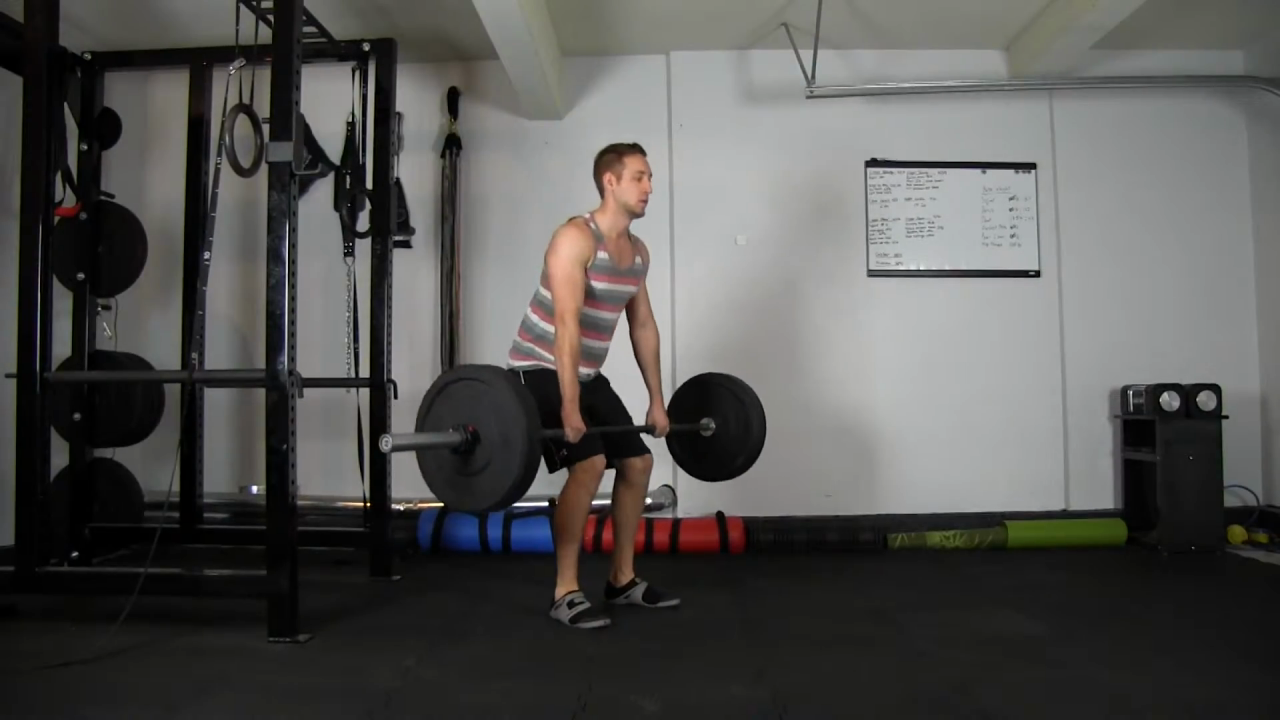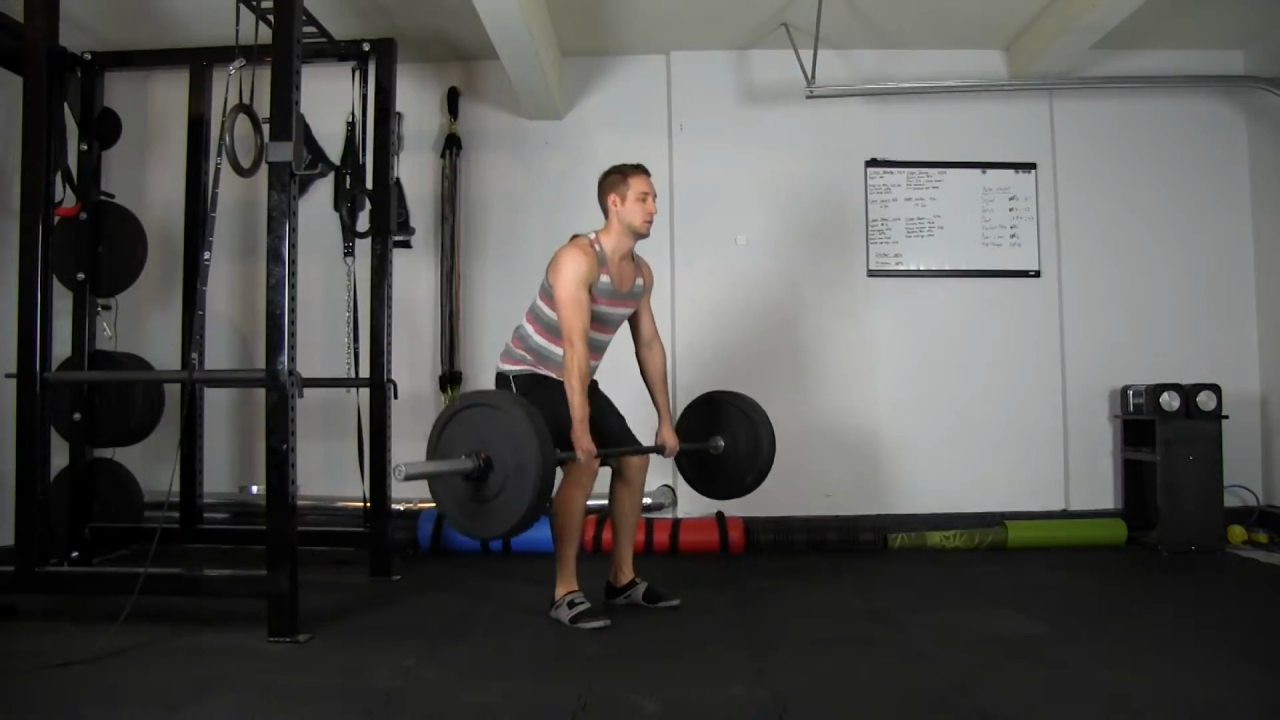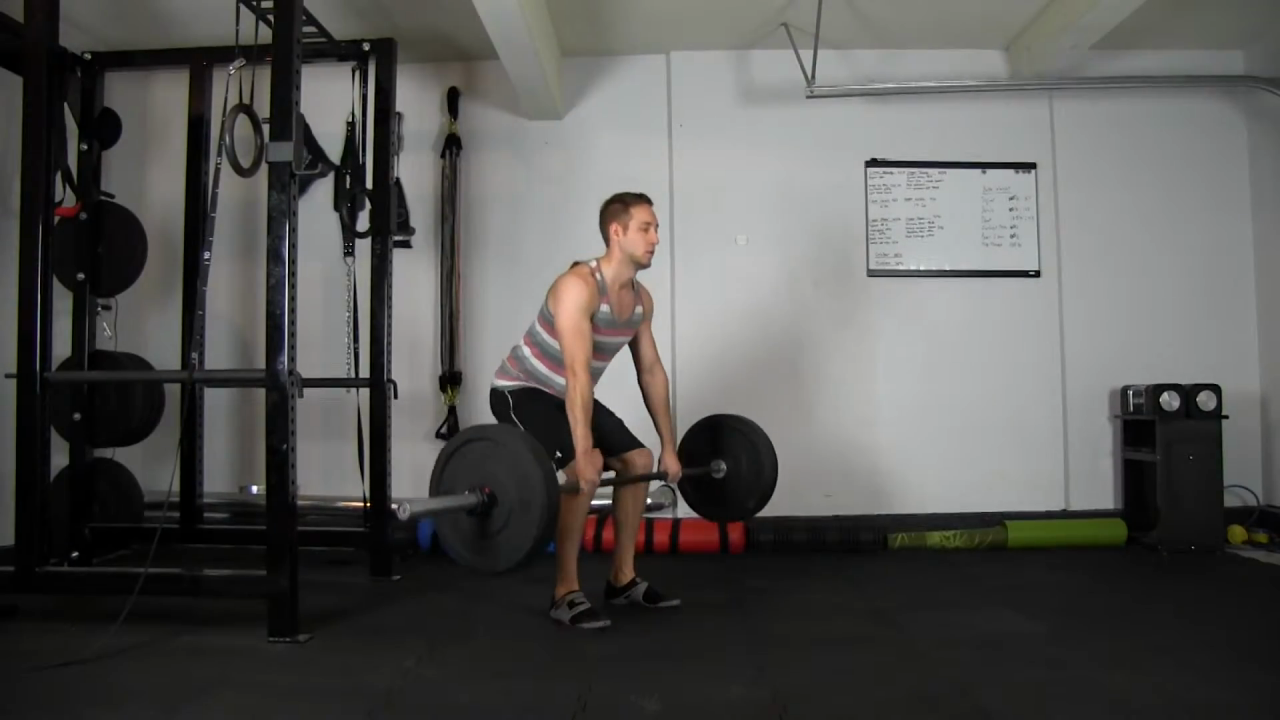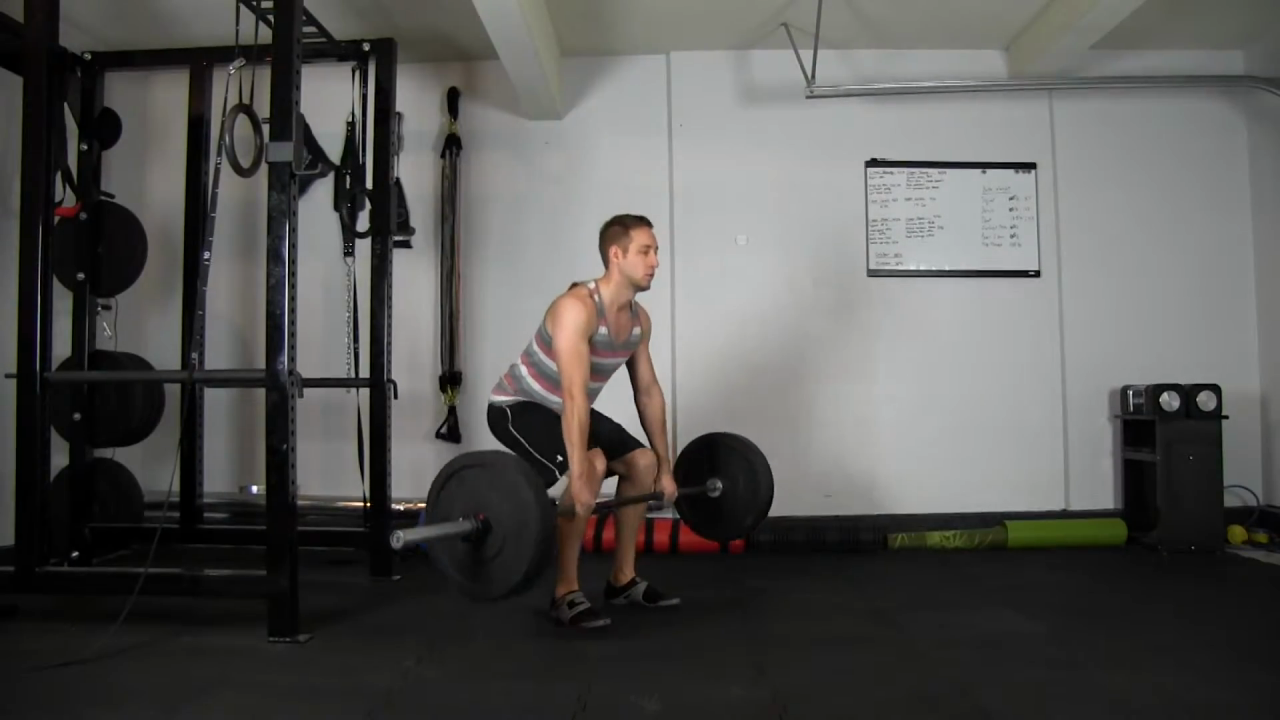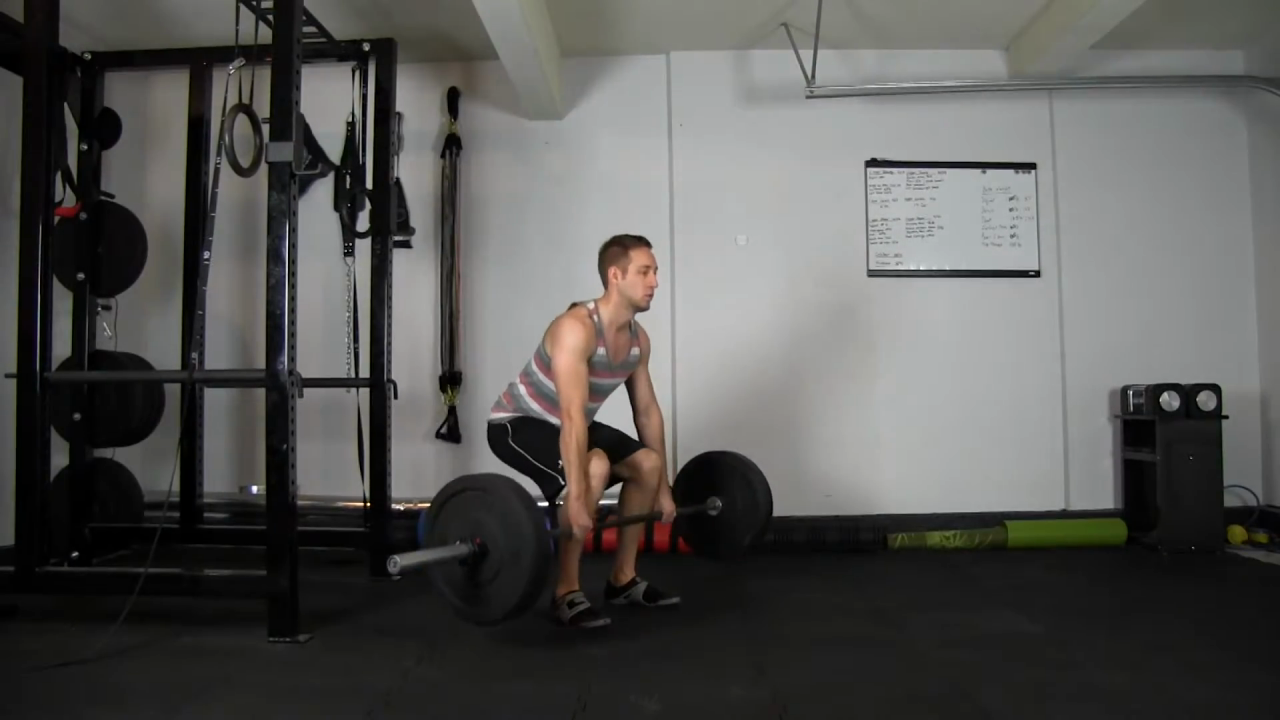
dt=0.2s
person 1, frame 1
left shoulder: (638, 252)
right shoulder: (575, 238)
left elbow: (643, 326)
right elbow: (566, 322)
left wrist: (657, 400)
right wrist: (568, 404)
left hip: (587, 372)
right hip: (538, 369)
left knee: (637, 461)
right knee: (589, 463)
left ankle: (622, 579)
right ankle: (566, 594)
person 1, frame 2
left shoulder: (641, 271)
right shoulder: (579, 258)
left elbow: (649, 345)
right elbow: (574, 343)
left wrist: (665, 420)
right wrist: (579, 423)
left hip: (573, 379)
right hip: (526, 375)
left knee: (633, 460)
right knee: (582, 461)
left ankle: (622, 579)
right ankle: (566, 593)
person 1, frame 3
left shoulder: (641, 299)
right shoulder: (579, 285)
left elbow: (651, 371)
right elbow: (577, 373)
left wrist: (669, 447)
right wrist: (584, 454)
left hip: (565, 394)
right hip: (521, 391)
left knee: (638, 461)
right knee: (585, 465)
left ankle: (623, 579)
right ankle: (566, 593)
person 1, frame 4
left shoulder: (639, 319)
right shoulder: (578, 307)
left elbow: (648, 391)
right elbow: (574, 396)
left wrist: (665, 466)
right wrist: (579, 474)
left hip: (561, 409)
right hip: (518, 406)
left knee: (642, 462)
right knee: (591, 465)
left ankle: (623, 579)
right ankle: (566, 593)
person 1, frame 5
left shoulder: (638, 338)
right shoulder: (577, 328)
left elbow: (648, 410)
right elbow: (572, 416)
left wrist: (663, 488)
right wrist: (575, 497)
left hip: (562, 425)
right hip: (516, 423)
left knee: (647, 464)
right knee: (594, 467)
left ankle: (623, 579)
right ankle: (566, 593)
